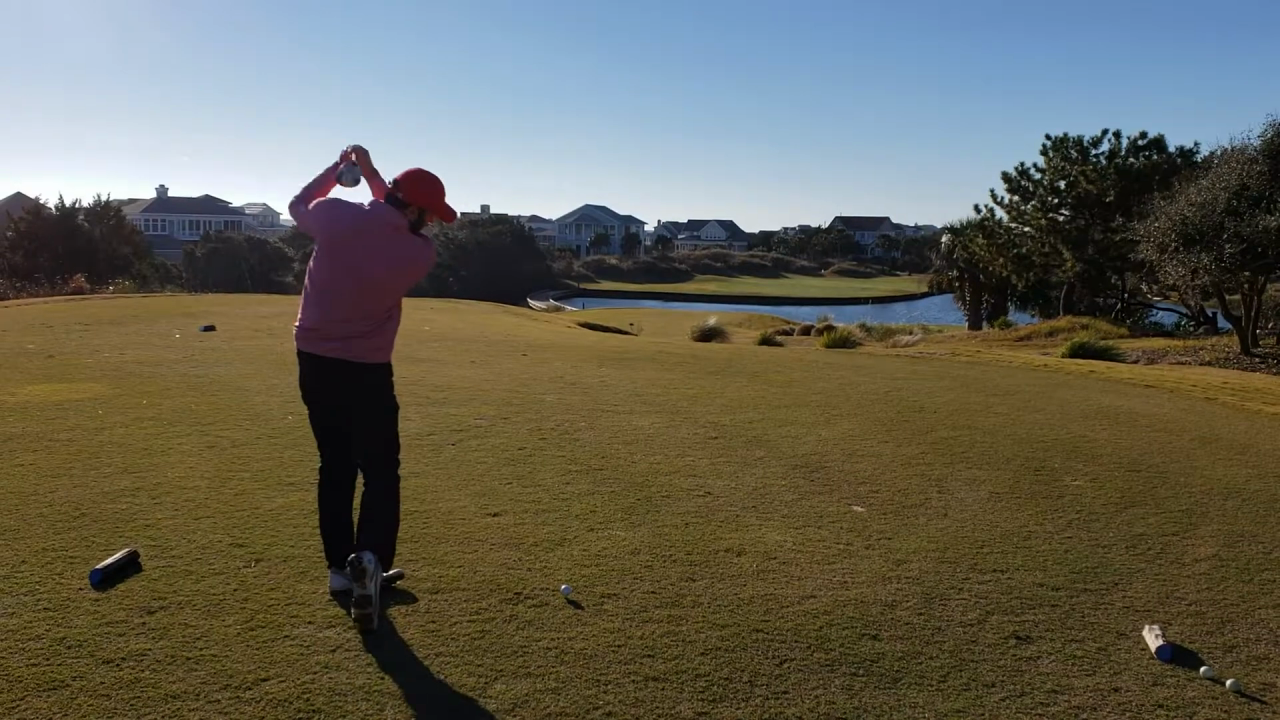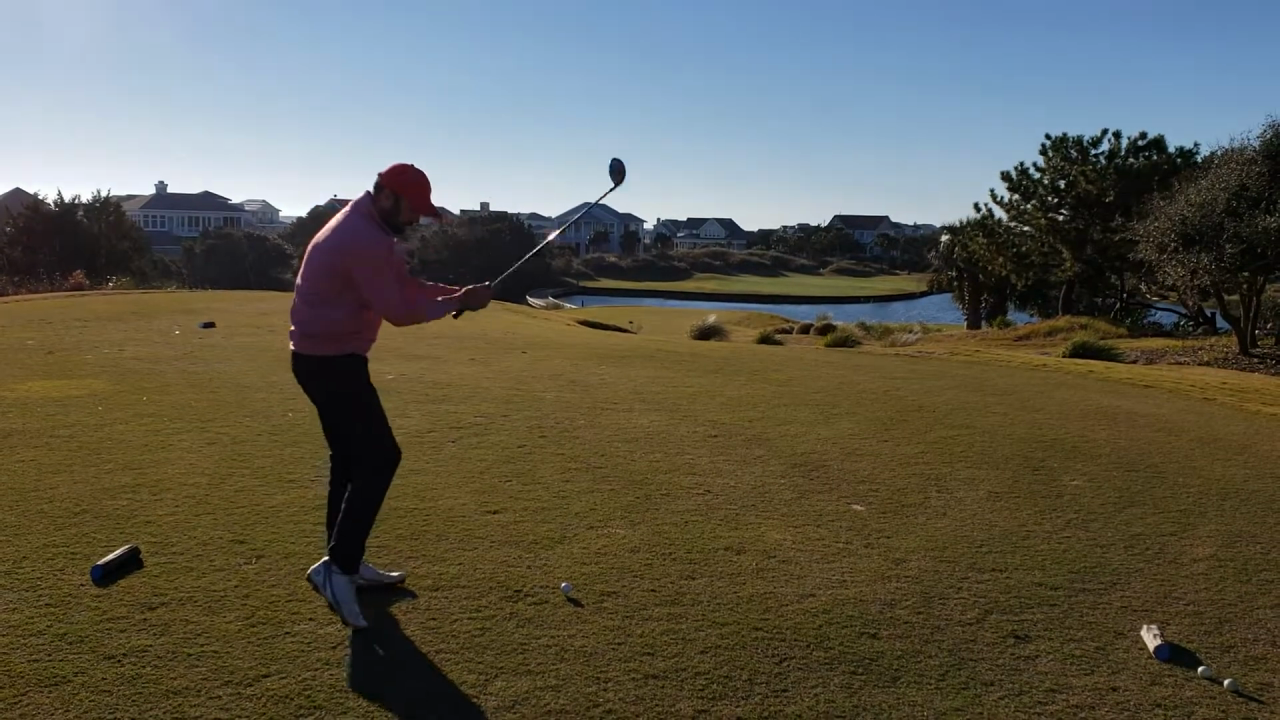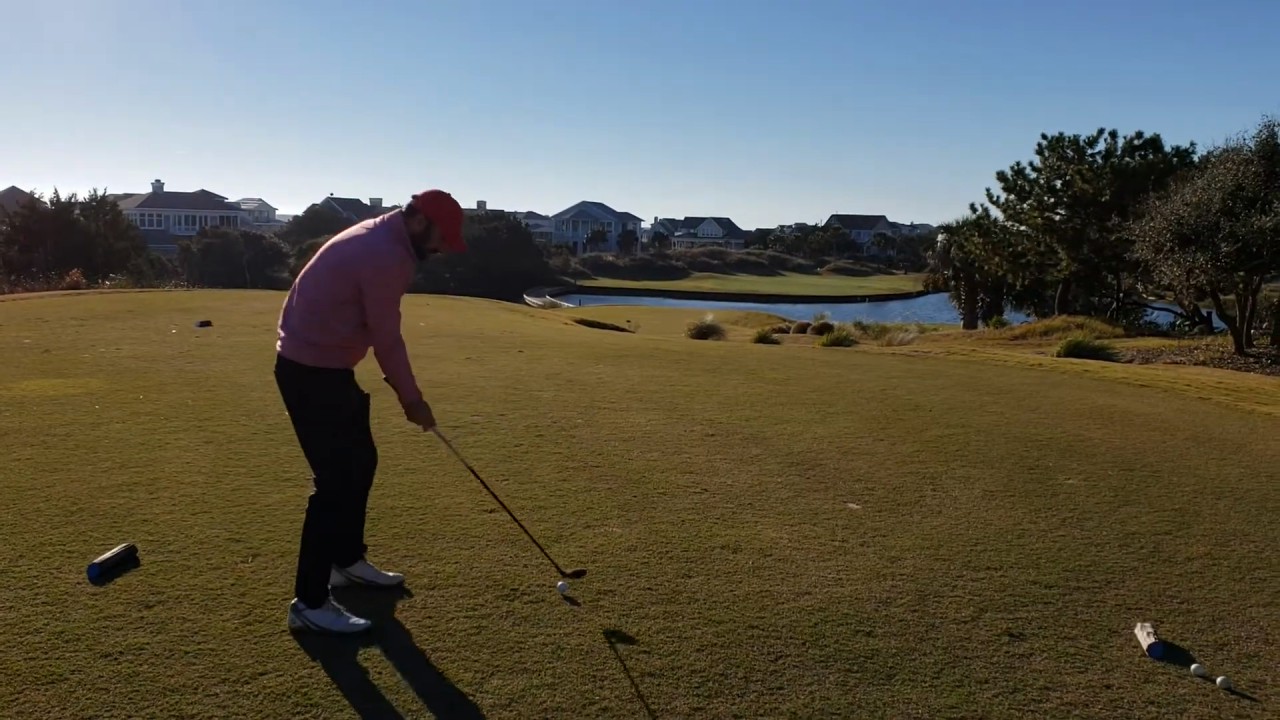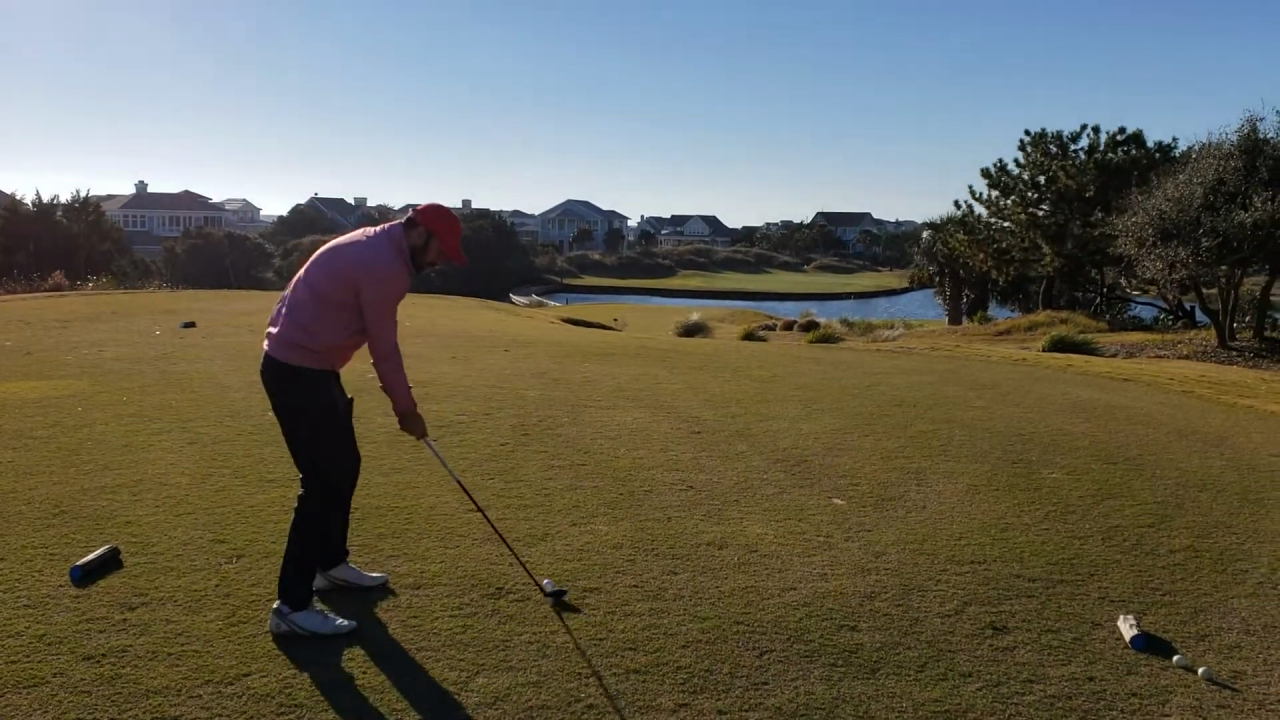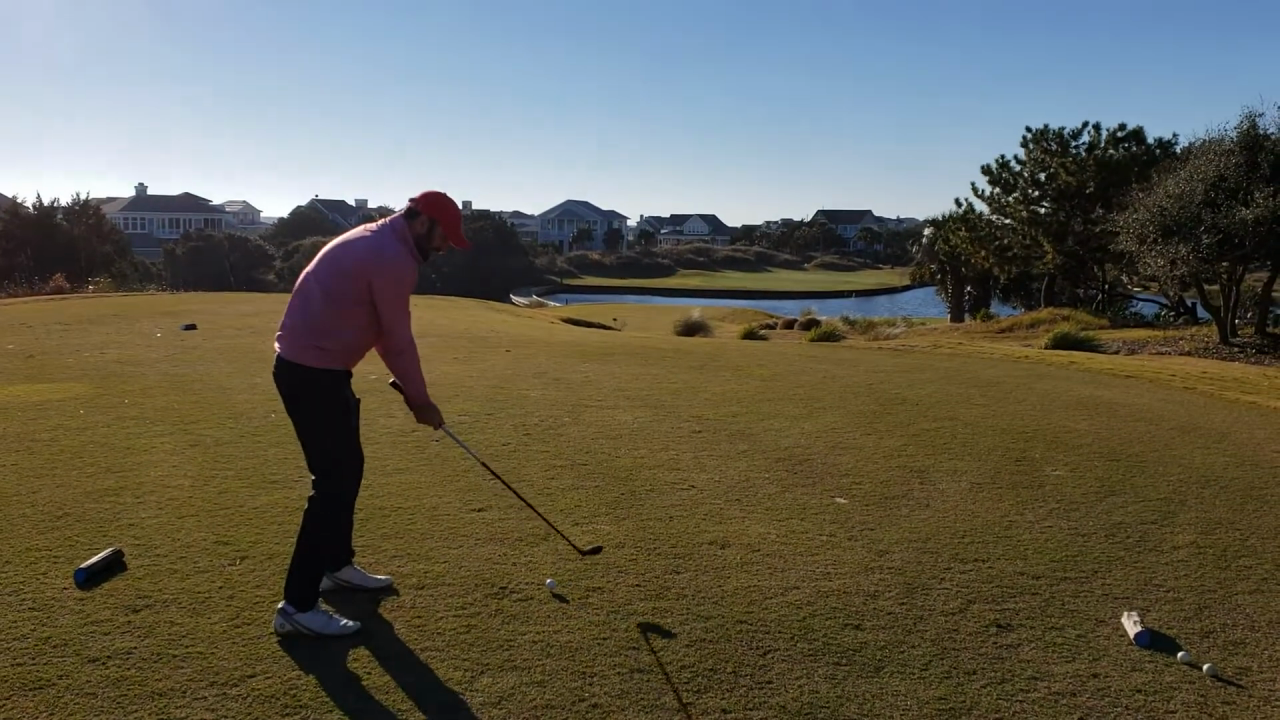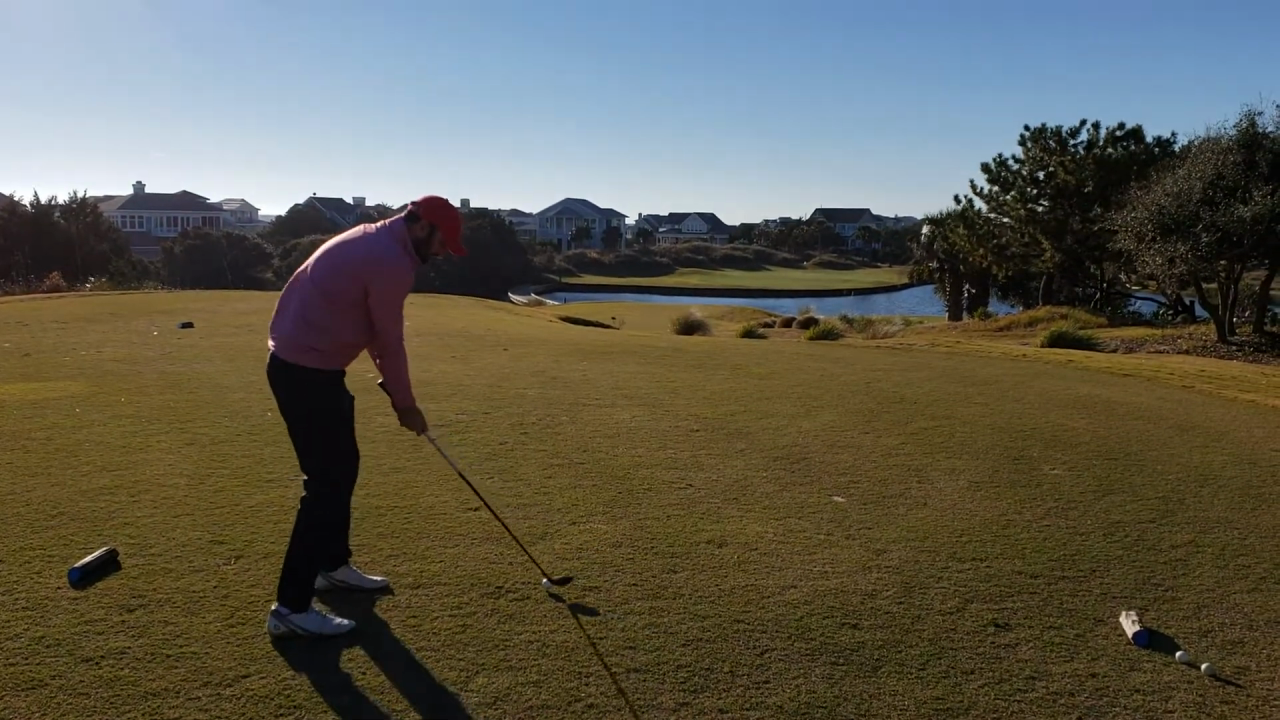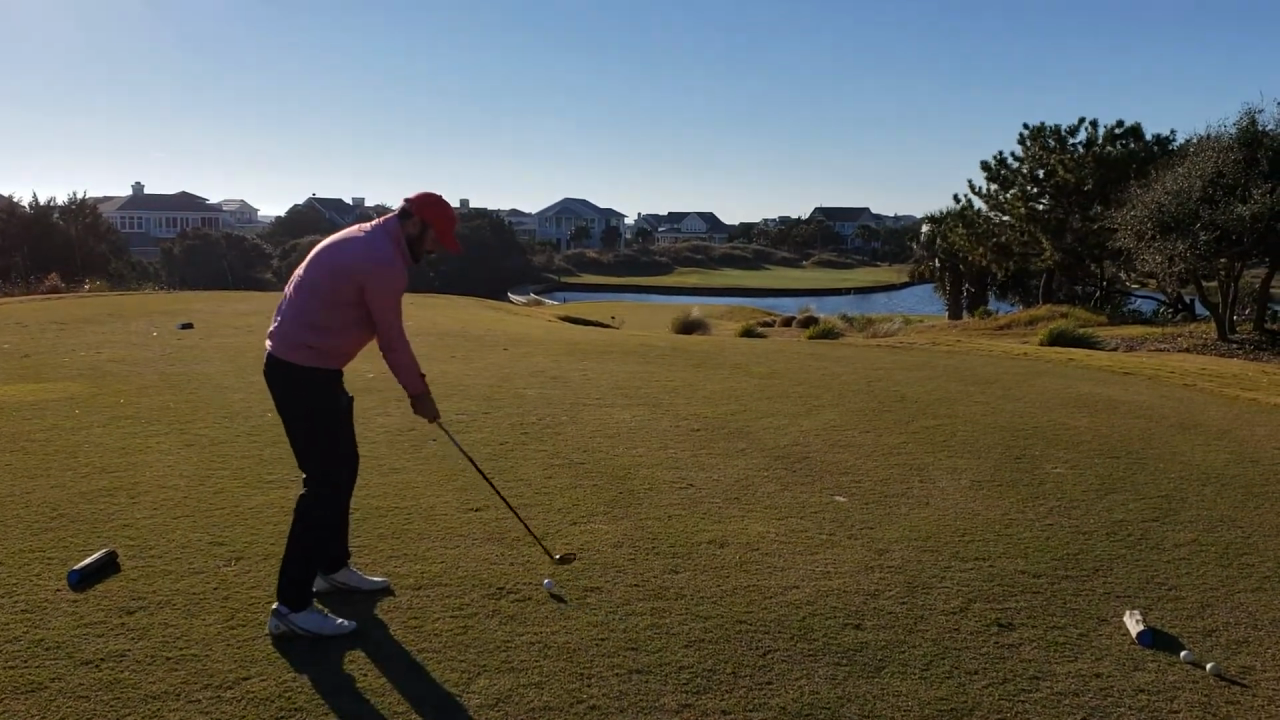
dt=0.7s
person 1, frame 1
left shoulder: (334, 215)
right shoulder: (420, 252)
left elbow: (298, 206)
left wrist: (341, 165)
right wrist: (369, 172)
left hip: (314, 362)
right hip: (366, 371)
left knee: (335, 466)
right knee: (380, 471)
left ankle: (342, 567)
right ankle: (370, 557)
person 1, frame 2
left shoulder: (364, 227)
right shoulder: (361, 239)
left elbow: (401, 284)
right elbow: (399, 311)
left wrist: (458, 294)
right wrist: (457, 301)
left hip: (327, 356)
right hip: (330, 360)
left knee: (351, 460)
right knee: (380, 458)
left ankle: (347, 563)
right ankle: (337, 566)
person 1, frame 3
left shoulder: (380, 241)
right shoulder: (384, 255)
left elbow: (381, 333)
right elbow: (386, 339)
left wrist: (406, 391)
right wrist: (412, 398)
left hip: (325, 365)
right hip: (311, 371)
left knee: (359, 462)
right knee: (337, 479)
left ankle: (347, 561)
right ankle: (309, 602)
person 1, frame 4
left shoulder: (378, 250)
right shoulder: (382, 266)
left elbow: (381, 342)
right elbow: (383, 348)
left wrist: (402, 397)
right wrist: (406, 408)
left hip: (306, 365)
right hip: (297, 370)
left knee: (343, 466)
right knee: (324, 480)
left ankle: (330, 563)
right ankle: (291, 605)
person 1, frame 5
left shoulder: (376, 242)
right shoulder: (393, 259)
left elbow: (385, 333)
right elbow: (399, 341)
left wrist: (410, 389)
right wrist: (421, 400)
left hip: (309, 365)
right hip: (312, 373)
left knee: (345, 470)
right knee: (335, 482)
left ankle: (335, 565)
right ankle: (297, 605)
person 1, frame 6
left shoulder: (373, 242)
right shoulder: (391, 262)
left elbow: (376, 333)
right elbow: (390, 342)
left wrist: (396, 390)
right wrist: (406, 404)
left hip: (302, 362)
right hip: (307, 371)
left knee: (342, 468)
right knee: (328, 482)
left ankle: (333, 564)
right ankle: (291, 606)
person 1, frame 7
left shoulder: (367, 241)
right shoulder: (383, 260)
left elbow: (383, 333)
right elbow: (392, 339)
left wrist: (416, 381)
right wrist: (419, 393)
left hip: (301, 363)
right hip: (303, 370)
left knee: (341, 467)
right knee: (325, 480)
left ankle: (332, 568)
right ankle: (291, 606)
